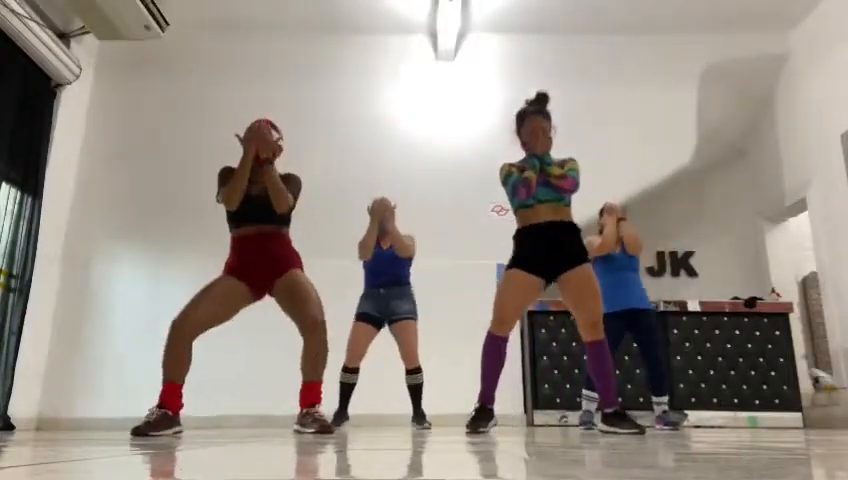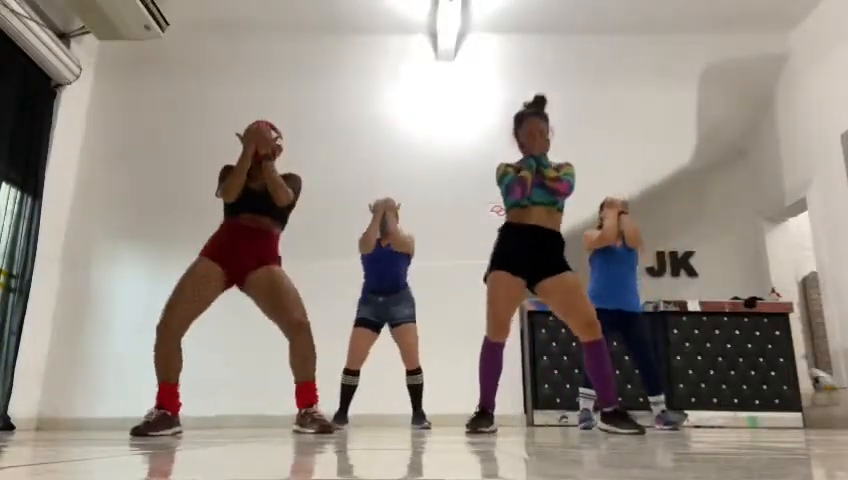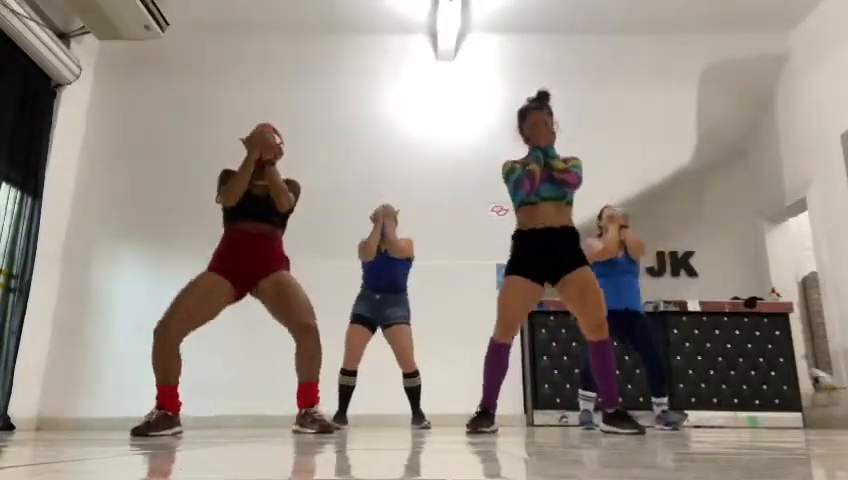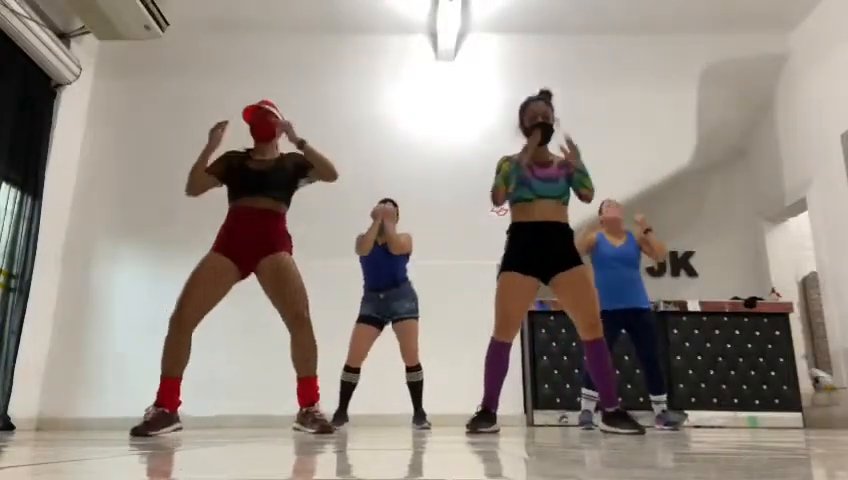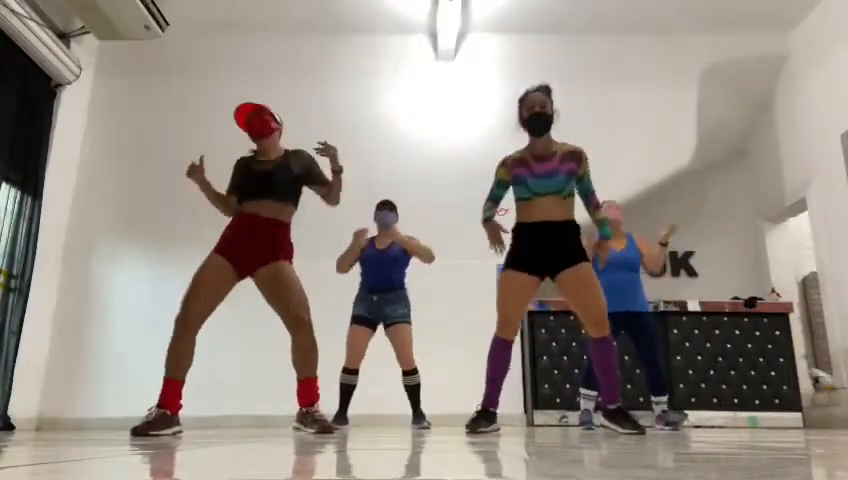
dt=0.3s
person 1, frame 1
left shoulder: (567, 164)
right shoulder: (510, 170)
left elbow: (570, 185)
right elbow: (523, 191)
left wrist: (544, 155)
right wrist: (532, 157)
left hip: (568, 245)
right hip: (529, 248)
left knee: (594, 325)
right knee: (500, 324)
left ankle: (611, 411)
right ankle: (485, 408)
person 1, frame 2
left shoulder: (563, 168)
right shoulder: (506, 169)
left elbow: (563, 189)
right elbow: (517, 190)
left wrist: (542, 158)
right wrist: (529, 158)
left hip: (550, 253)
right hip: (511, 248)
left knee: (589, 326)
right knee: (497, 330)
left ankle: (609, 409)
right ankle: (485, 411)
person 1, frame 3
left shoulder: (570, 162)
right shoulder: (513, 167)
left elbow: (572, 181)
right elbow: (526, 184)
left wrist: (549, 149)
right wrist: (536, 150)
left hip: (567, 249)
right hip: (528, 249)
left knee: (598, 325)
right knee: (504, 330)
left ankle: (612, 411)
right ankle: (486, 410)
person 1, frame 4
left shoulder: (566, 164)
right shoulder: (509, 163)
left elbow: (586, 195)
right elbow: (498, 196)
left wrist: (577, 161)
right wrist: (521, 158)
left hip: (561, 245)
right hip: (523, 245)
left knee: (592, 325)
right knee: (505, 330)
left ankle: (611, 410)
right ankle: (488, 410)
person 1, frame 5
left shoulder: (574, 155)
right shoulder: (511, 163)
left elbow: (589, 196)
right elbow: (491, 201)
left wrist: (605, 233)
right wrist: (489, 222)
left hip: (567, 242)
right hip: (526, 244)
left knee: (598, 322)
right knee: (506, 327)
left ankle: (612, 407)
right ankle: (488, 410)
person 2, frame 1
left shoulder: (289, 180)
right shoulder: (230, 174)
left elbow: (282, 206)
right elbow: (231, 202)
left wrist: (266, 159)
right wrist: (249, 154)
left hip: (282, 263)
right hip: (241, 267)
left knee: (315, 323)
right knee: (182, 326)
left ankle: (310, 410)
right ankle: (168, 410)
person 2, frame 2
left shoulder: (290, 181)
right shoulder: (231, 172)
left elbow: (282, 198)
right elbow: (228, 194)
left wrist: (265, 157)
right wrist: (248, 150)
left hip: (262, 258)
right hip: (220, 252)
left knee: (299, 325)
right knee: (167, 327)
left ankle: (307, 409)
right ankle: (167, 411)
person 2, frame 3
left shoulder: (289, 186)
right shoulder: (231, 176)
left elbow: (283, 205)
right elbow: (228, 199)
left wrist: (269, 162)
right wrist: (251, 156)
left hip: (270, 264)
right hip: (227, 261)
left knee: (308, 327)
right knee: (165, 330)
left ankle: (308, 410)
right ankle: (167, 411)
person 2, frame 4
left shoulder: (292, 162)
right shoulder: (233, 160)
left elbow: (330, 174)
right elbow: (193, 188)
left wrist: (300, 142)
right wrist: (210, 147)
left hip: (272, 242)
right hip: (231, 240)
left knee: (300, 319)
right knee: (181, 318)
left ankle: (309, 408)
right ankle: (165, 408)
person 2, frame 5
left shoulder: (299, 160)
right shoulder: (244, 164)
left elbow: (333, 197)
left wrist: (335, 165)
right wrist: (200, 181)
left hip: (274, 247)
right hip: (233, 242)
left knee: (301, 322)
right knee: (186, 320)
left ankle: (309, 408)
right ankle: (167, 410)
person 3, frame 1
left shoulder: (406, 240)
right shoulder: (367, 242)
left elbow: (404, 251)
right elbow: (365, 256)
left wrist: (389, 220)
right wrist: (374, 221)
left hip: (401, 299)
right hip: (371, 299)
left knee: (411, 357)
right knee: (352, 356)
left ankle: (418, 413)
right ankle: (341, 410)
person 3, frame 2
left shoulder: (407, 240)
right shoulder: (366, 240)
left elbow: (397, 243)
right elbow: (367, 246)
left wrist: (389, 213)
right wrist: (378, 214)
left hip: (399, 302)
right hip: (370, 303)
left knee: (411, 359)
right knee: (353, 360)
left ankle: (418, 413)
right ankle: (342, 413)
person 3, frame 3
left shoulder: (406, 244)
right shoulder: (365, 245)
left elbow: (394, 250)
right elbow: (368, 255)
left wrist: (388, 221)
right wrist: (377, 223)
left hip: (395, 304)
right hip: (366, 303)
left knee: (407, 362)
right knee: (350, 360)
left ankle: (417, 414)
right ankle: (341, 413)
person 3, frame 4
left shoulder: (404, 238)
right shoulder: (364, 237)
left elbow: (395, 247)
right elbow: (362, 249)
left wrist: (387, 220)
right wrist: (376, 220)
left hip: (401, 297)
right hip: (372, 301)
left knee: (411, 357)
right knee: (354, 357)
left ankle: (419, 413)
right ankle: (341, 411)
person 3, frame 5
left shoulder: (406, 242)
right shoulder: (363, 244)
left elbow: (429, 257)
right elbow: (341, 268)
left wrist: (401, 237)
right wrist: (354, 243)
left hip: (395, 302)
right hip: (365, 302)
left knee: (406, 360)
right knee: (352, 359)
left ankle: (417, 413)
right ankle: (341, 413)
person 4, frame 1
left shoulder: (629, 240)
right shoulder: (593, 241)
left elbow: (634, 248)
right elbow: (607, 246)
left wrist: (622, 218)
right wrist: (611, 217)
left hip: (640, 309)
right hip: (610, 311)
left knee: (655, 360)
left ankle: (662, 412)
right ankle: (587, 411)
person 4, frame 2
left shoulder: (628, 235)
right shoulder: (592, 235)
left elbow: (635, 240)
right elbow: (607, 238)
left wrist: (624, 212)
right wrist: (612, 212)
left hip: (630, 309)
right hip: (599, 307)
left knee: (646, 359)
left ankle: (660, 412)
right ankle: (585, 411)
person 4, frame 3
left shoulder: (629, 243)
right shoulder: (593, 244)
left elbow: (636, 252)
right elbow: (608, 252)
left wrist: (625, 226)
right wrist: (612, 226)
left hip: (633, 312)
right hip: (603, 311)
left knee: (654, 360)
left ankle: (662, 412)
right ankle: (586, 412)
person 4, frame 4
left shoulder: (635, 237)
right shoulder: (595, 238)
left elbow: (660, 255)
right elbow: (577, 249)
left wrist: (646, 230)
right wrist: (594, 227)
left hip: (639, 308)
right hip: (606, 310)
left knee: (651, 359)
left ankle: (662, 412)
right ankle: (586, 412)
person 4, frame 5
left shoulder: (636, 242)
right shoulder: (595, 242)
left elbow: (655, 267)
left wrist: (663, 243)
right wrist: (590, 246)
left hip: (637, 311)
right hip: (606, 312)
left knee: (653, 361)
left ankle: (662, 412)
right ankle: (586, 411)
